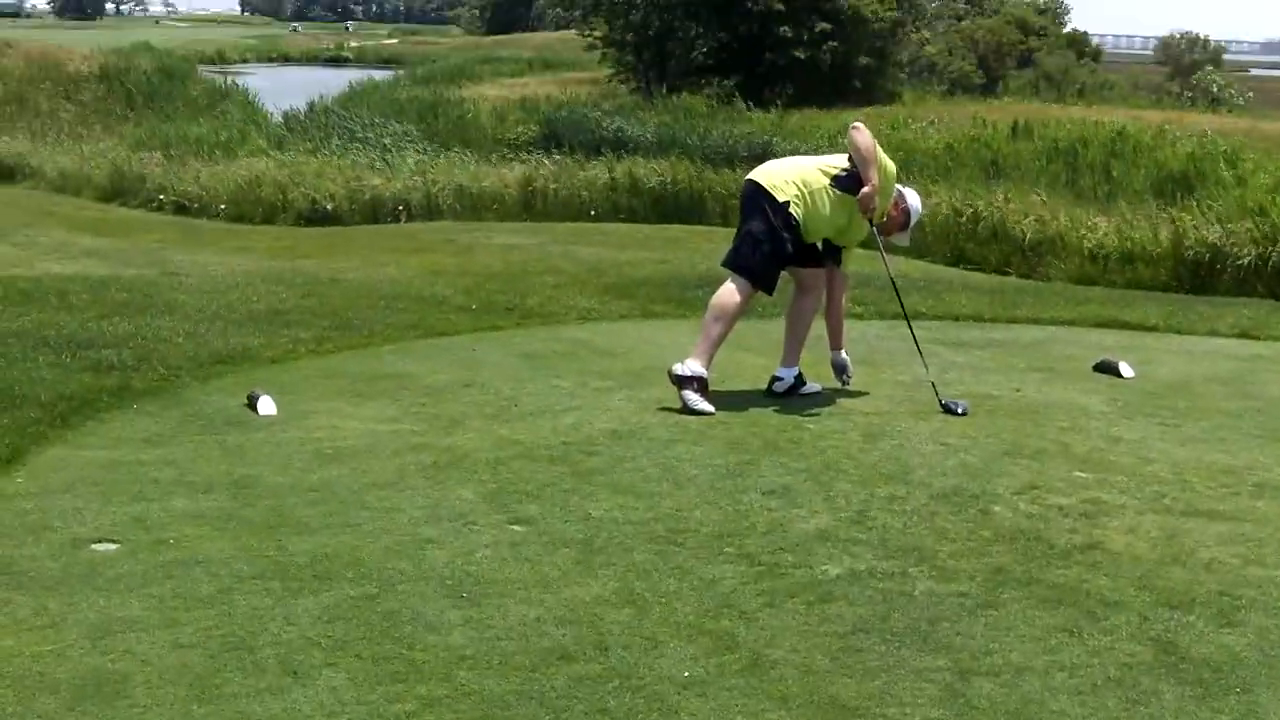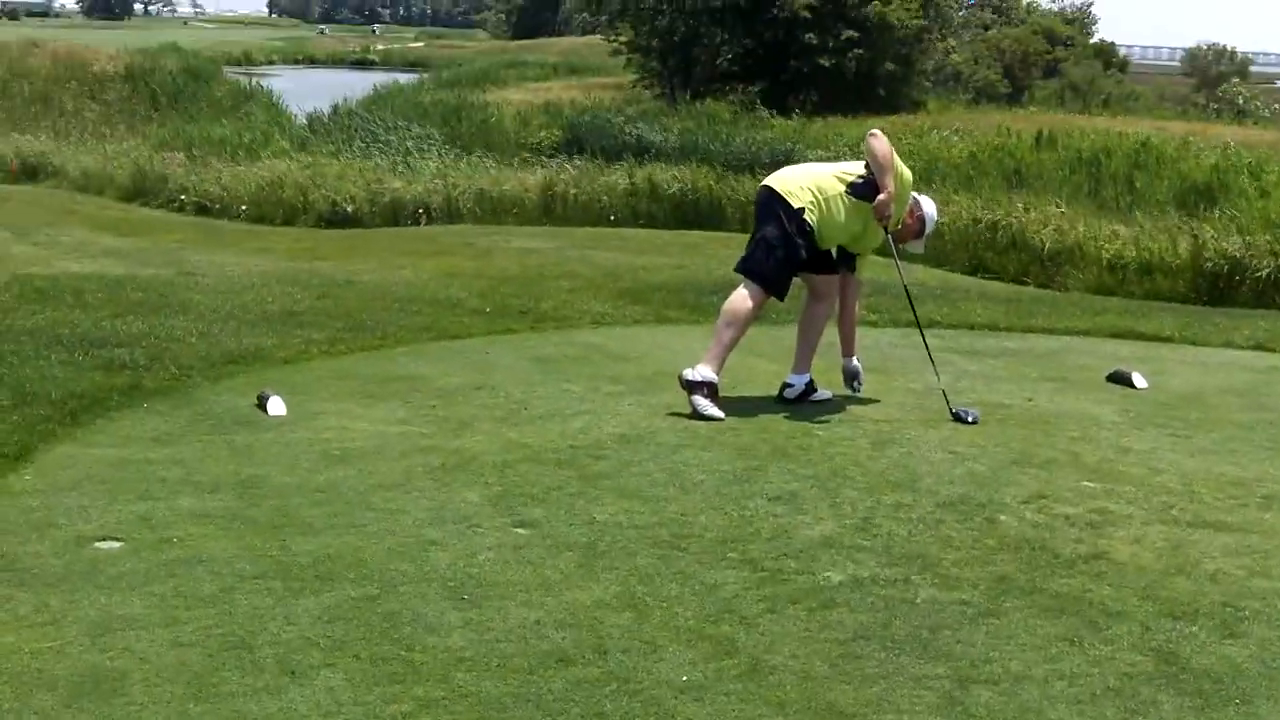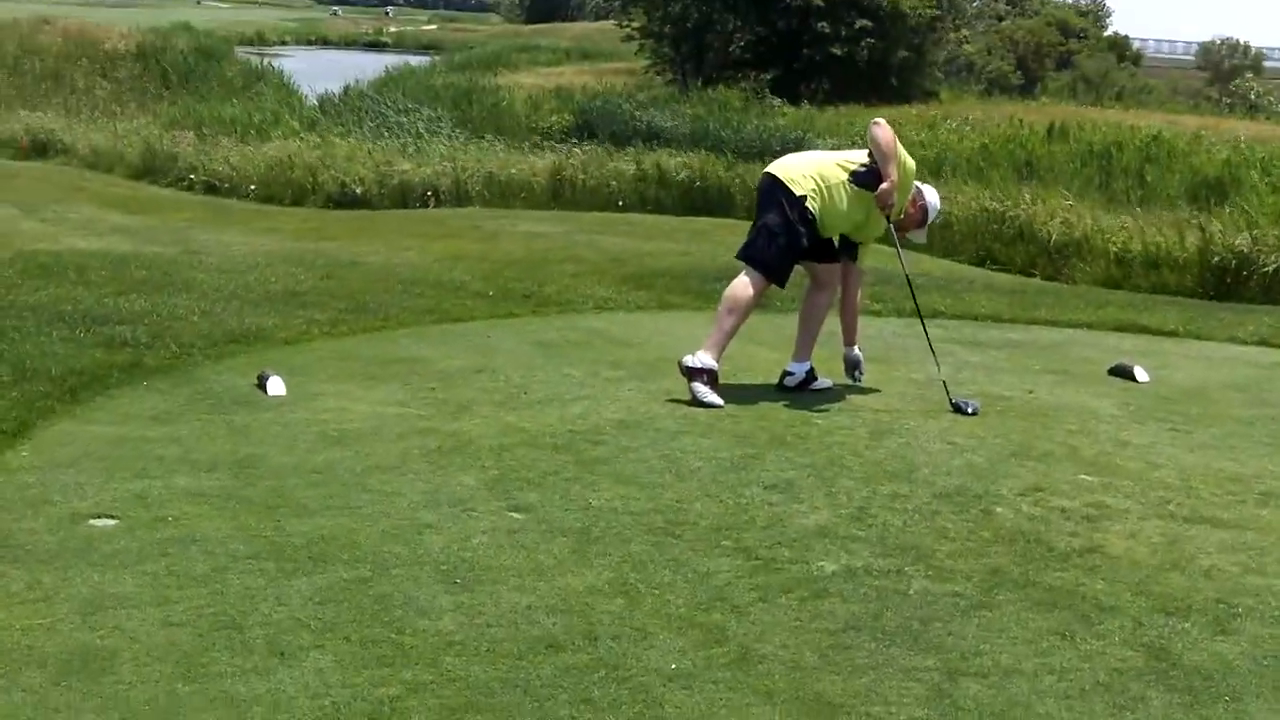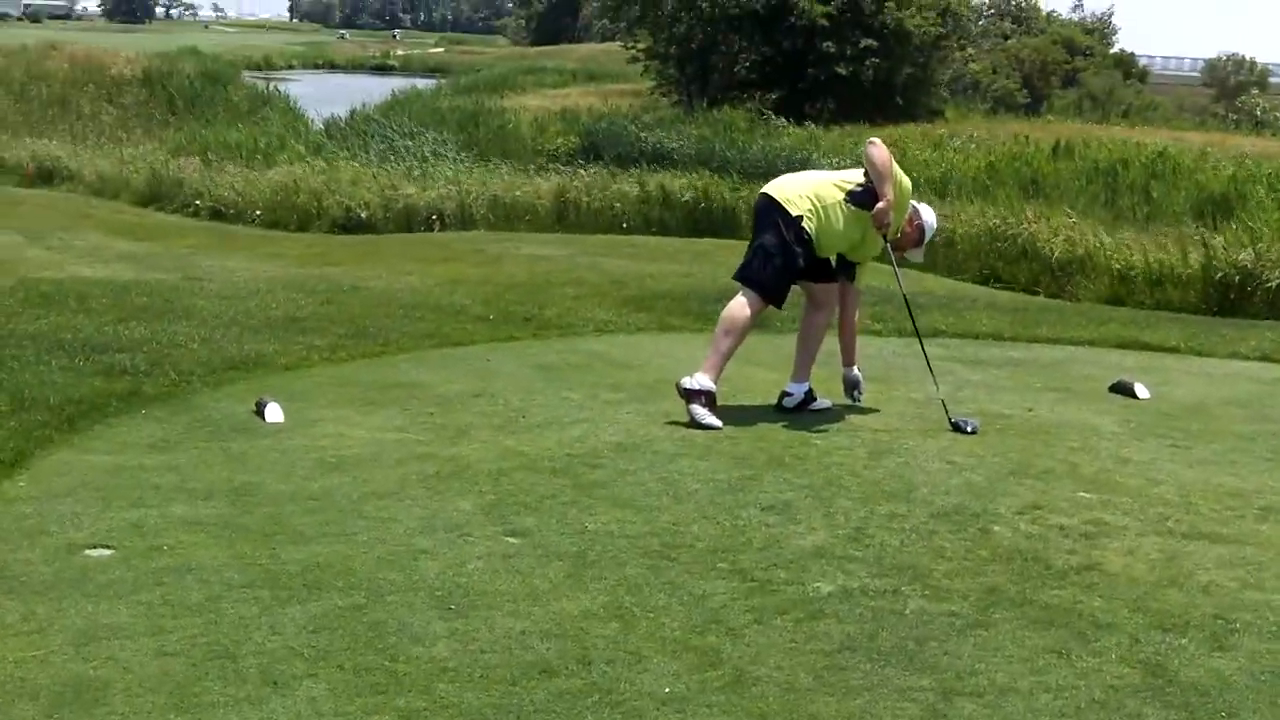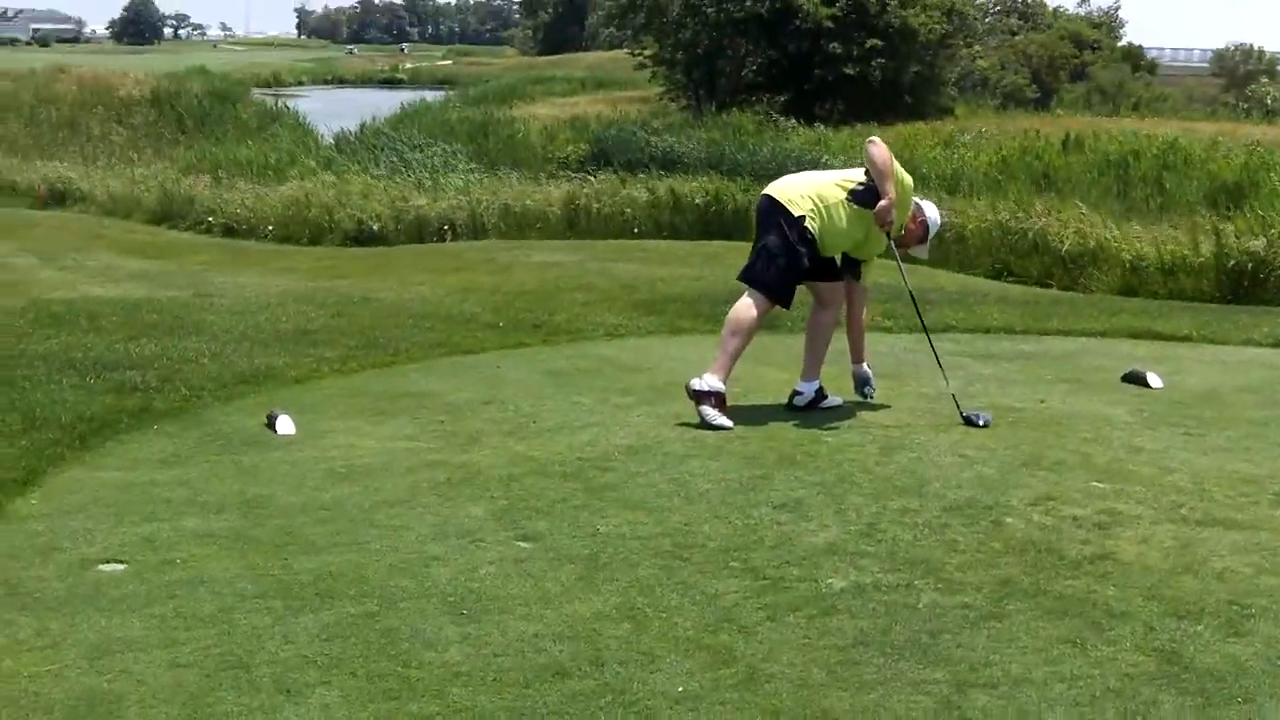
dt=0.1s
person 1, frame 1
left shoulder: (852, 228)
right shoulder: (887, 176)
left elbow: (834, 293)
right elbow: (857, 129)
left wrist: (837, 351)
right wrist: (871, 185)
right hip: (776, 192)
left knee: (813, 283)
right knee: (745, 284)
left ankle: (787, 376)
right ankle: (692, 371)
person 1, frame 2
left shoulder: (867, 235)
right shoulder: (903, 183)
left elbow: (847, 301)
right elbow: (875, 137)
left wrist: (849, 359)
right wrist: (887, 192)
right hip: (791, 198)
left knee: (826, 290)
right knee: (757, 289)
left ankle: (798, 383)
right ankle: (703, 377)
person 1, frame 3
left shoulder: (868, 224)
right shoulder: (905, 173)
left elbow: (849, 290)
right elbow: (878, 125)
left wrist: (851, 348)
right wrist: (889, 181)
right hip: (793, 186)
left knee: (828, 279)
right knee: (758, 277)
left ankle: (798, 371)
right ankle: (703, 364)
person 1, frame 4
left shoulder: (866, 244)
right shoulder: (901, 189)
left elbow: (847, 310)
right elbow: (874, 145)
left wrist: (850, 368)
right wrist: (886, 200)
right hip: (790, 207)
left knee: (826, 298)
right knee: (755, 297)
left ankle: (797, 392)
right ankle: (701, 385)
person 1, frame 5
left shoulder: (870, 242)
right shoulder: (903, 190)
left elbow: (855, 308)
right elbow: (873, 143)
left wrist: (859, 365)
right wrist: (888, 198)
right hip: (792, 206)
left knee: (832, 297)
right knee: (761, 298)
left ankle: (807, 390)
right ankle: (710, 386)
